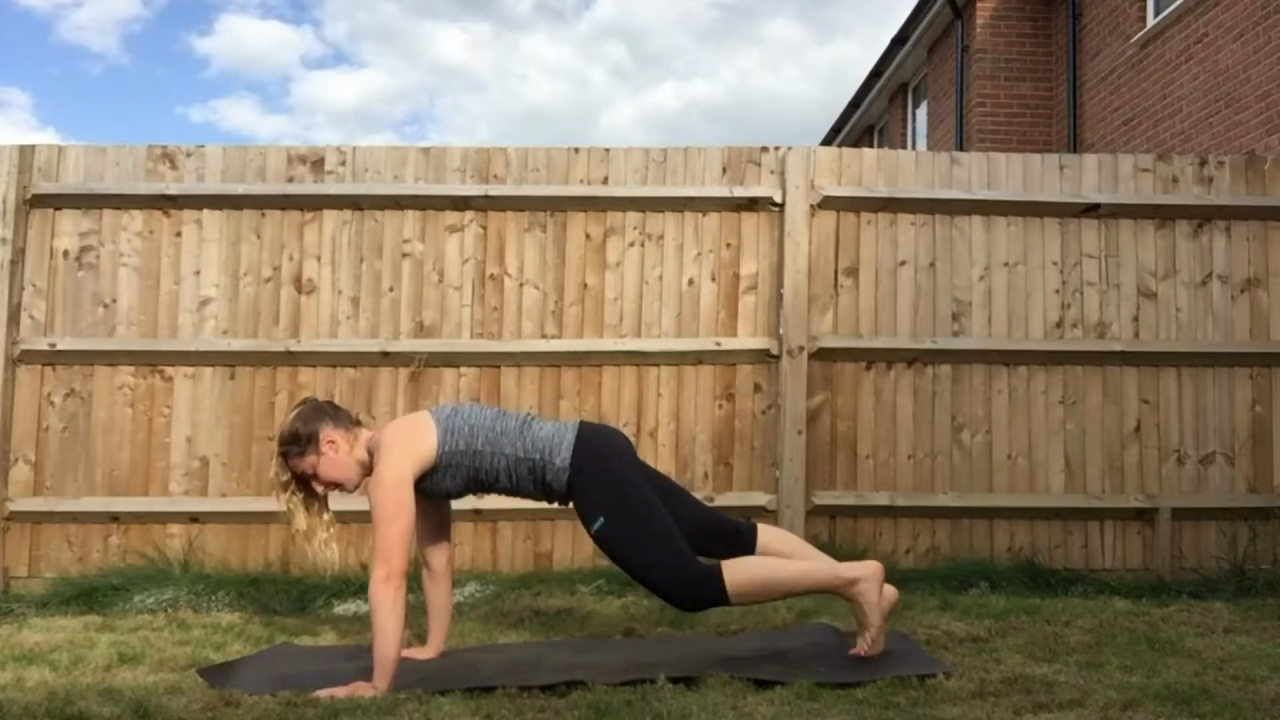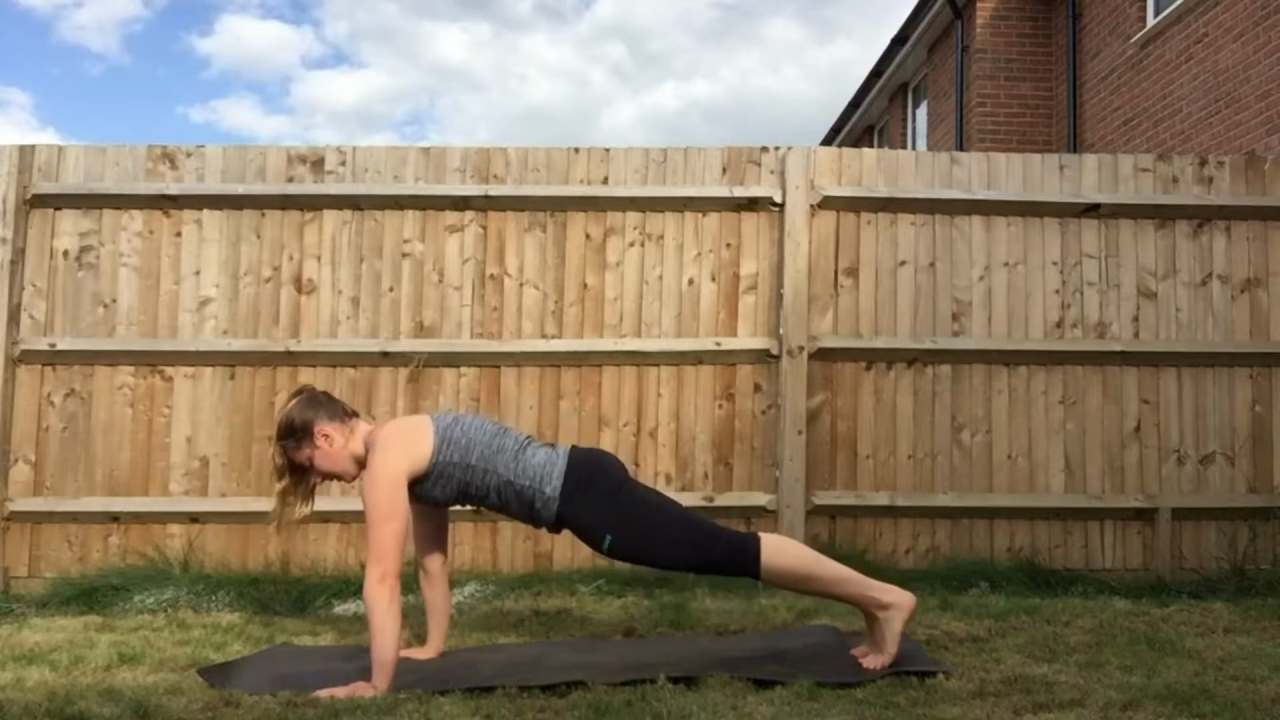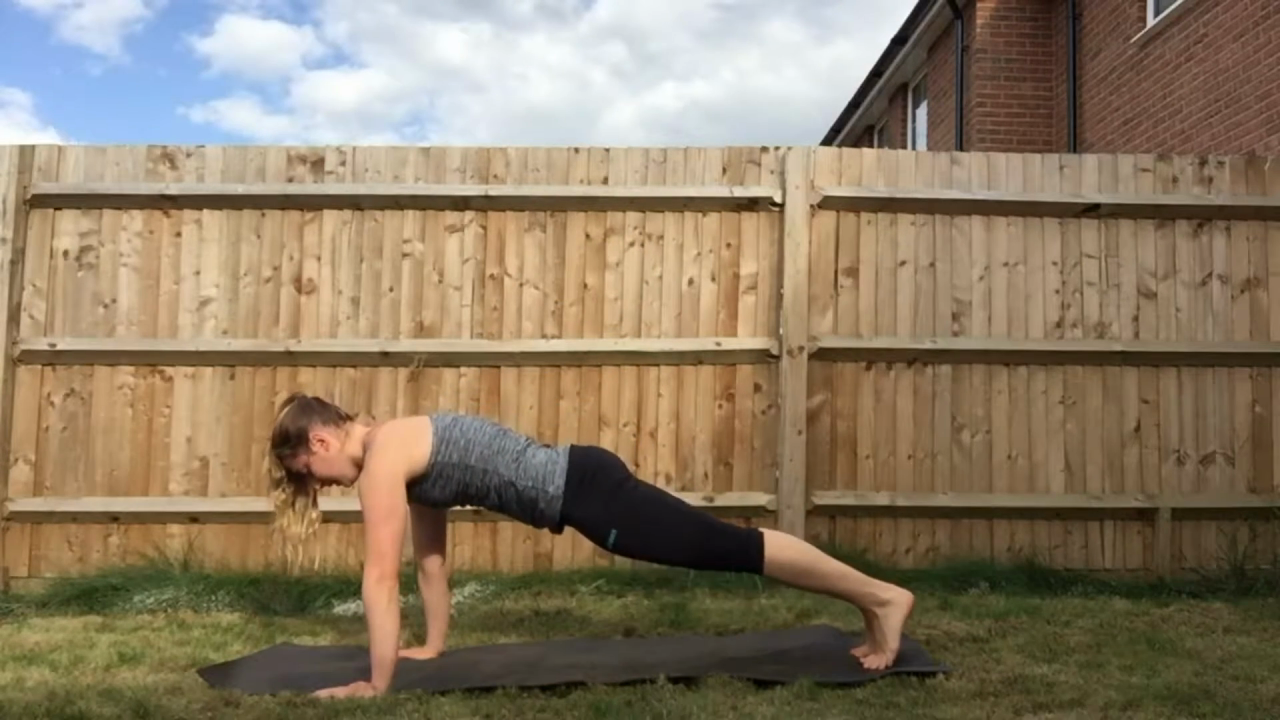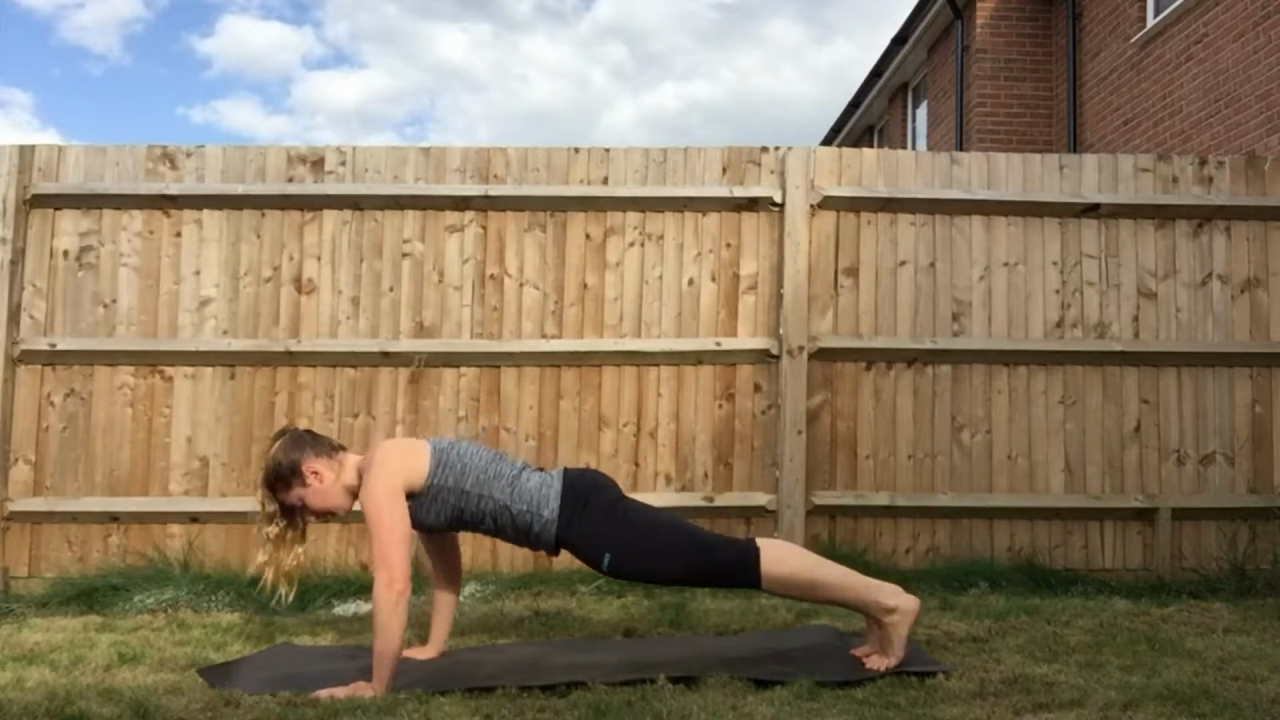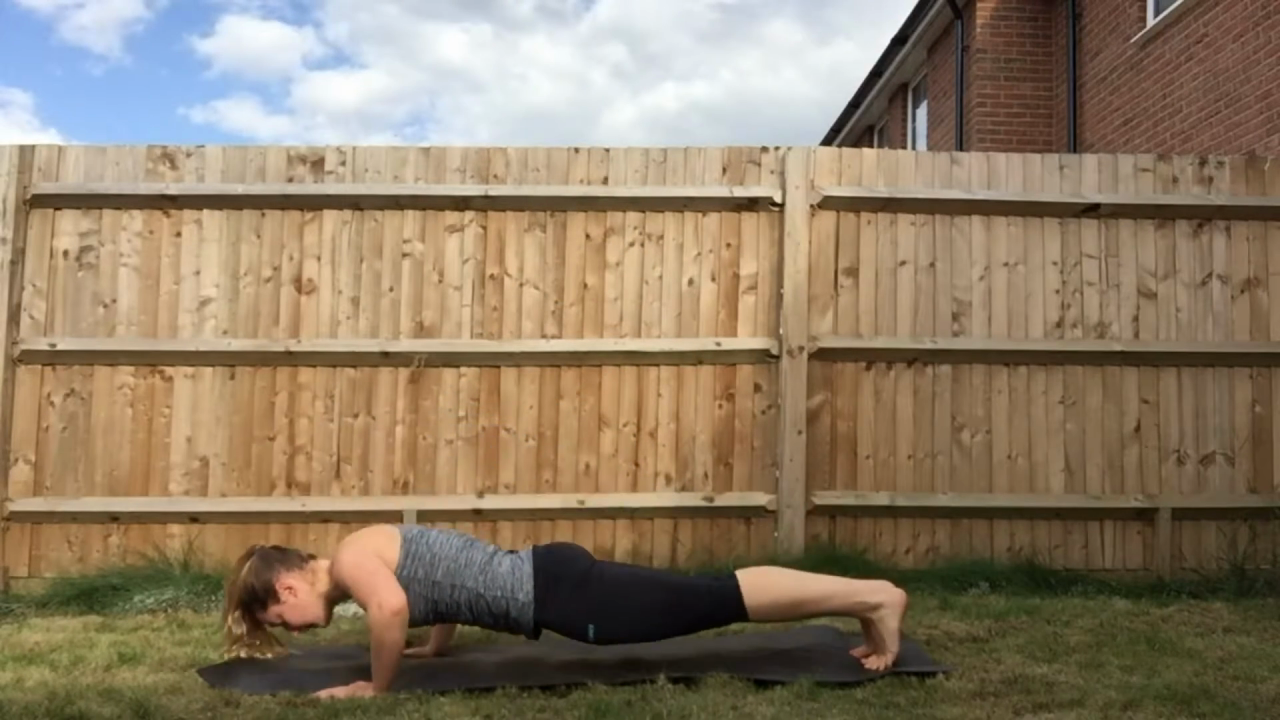
dt=0.4s
person 1, frame 1
left shoulder: (390, 456)
right shoulder: (414, 463)
left elbow: (388, 576)
right elbow: (436, 558)
left wrist: (378, 683)
right wrist: (434, 646)
left hip: (586, 465)
right hip: (590, 456)
left knee: (689, 579)
right knee: (720, 534)
left ankle: (854, 577)
right ankle: (861, 589)
person 1, frame 2
left shoulder: (384, 455)
right shoulder: (411, 455)
left elbow: (381, 577)
right elbow: (431, 559)
left wrist: (378, 684)
right wrist: (433, 646)
left hip: (580, 496)
right hip: (579, 479)
left knee: (723, 552)
right knee: (723, 547)
left ankle: (883, 600)
right ankle: (874, 600)
person 1, frame 3
left shoulder: (382, 455)
right shoulder: (407, 457)
left elbow: (380, 576)
right elbow: (430, 556)
left wrist: (377, 683)
right wrist: (433, 645)
left hip: (582, 492)
right hip: (576, 480)
left knee: (728, 549)
right knee: (722, 549)
left ankle: (881, 598)
right ankle: (873, 598)
person 1, frame 4
left shoulder: (379, 475)
right shoulder: (399, 472)
left elbow: (391, 584)
right elbow: (445, 560)
left wrist: (376, 684)
right wrist: (433, 646)
left hip: (578, 517)
right hip: (573, 503)
left knee: (728, 564)
right knee: (724, 563)
left ankle: (887, 602)
right ankle: (878, 602)
person 1, frame 5
left shoulder: (348, 558)
right shoulder: (368, 550)
left elbow: (390, 607)
left wrist: (375, 686)
right wrist: (432, 649)
left hip: (554, 594)
right hip: (549, 575)
left knee: (714, 599)
right knee: (707, 594)
left ankle: (872, 596)
right ankle: (868, 597)
